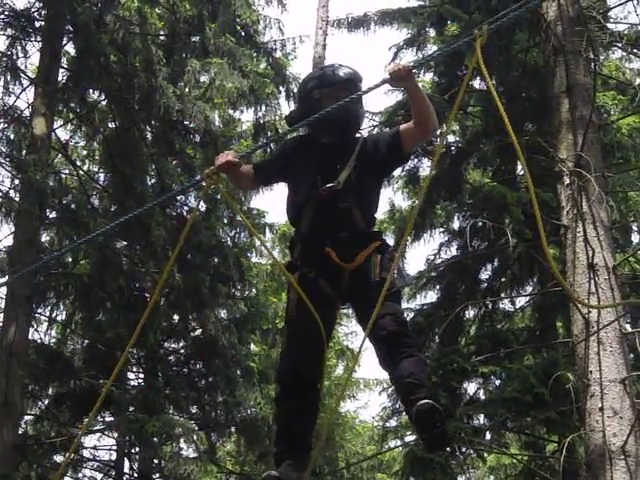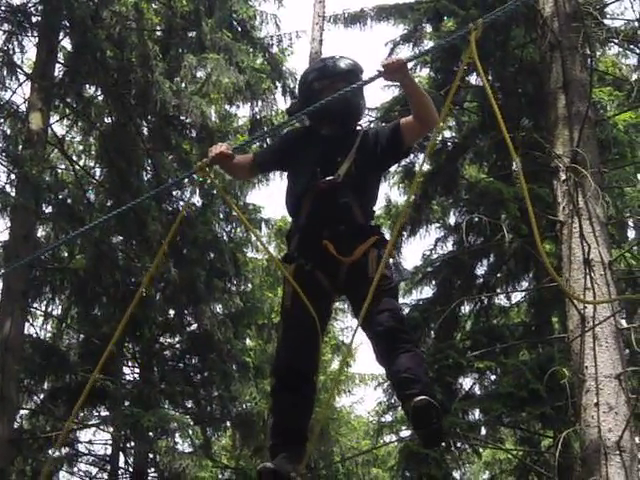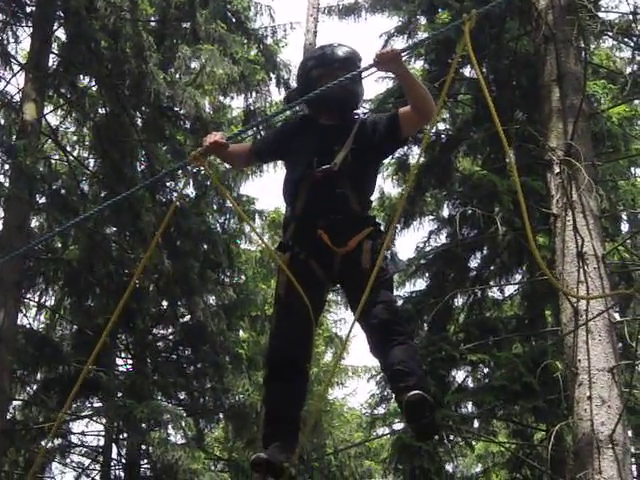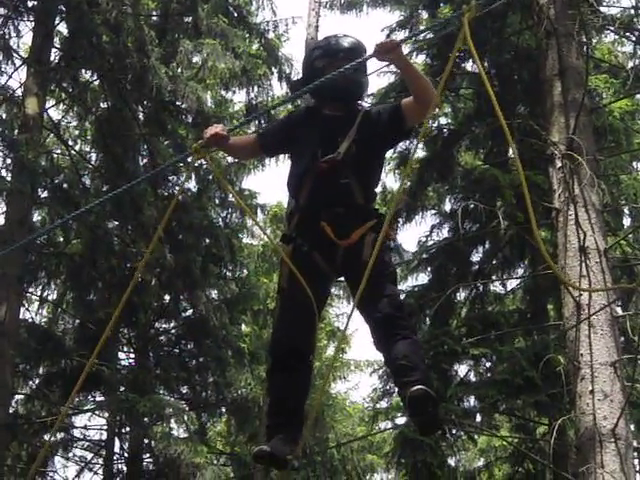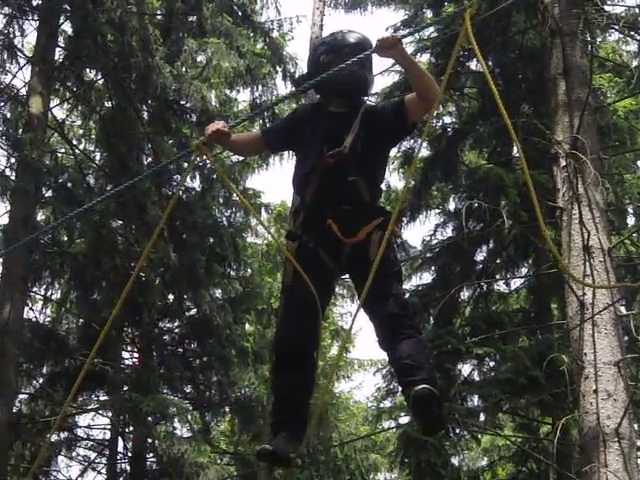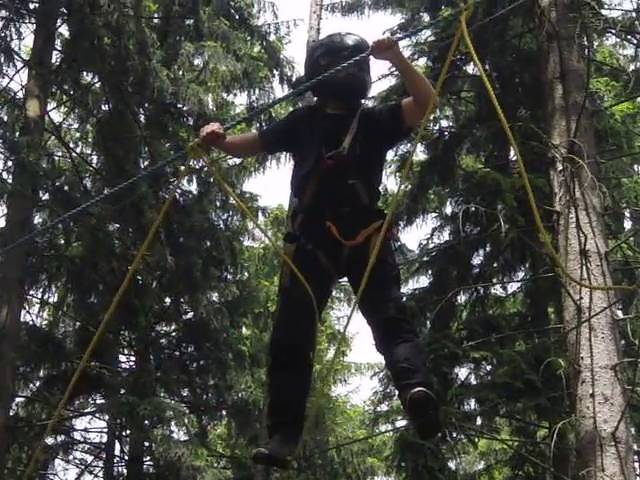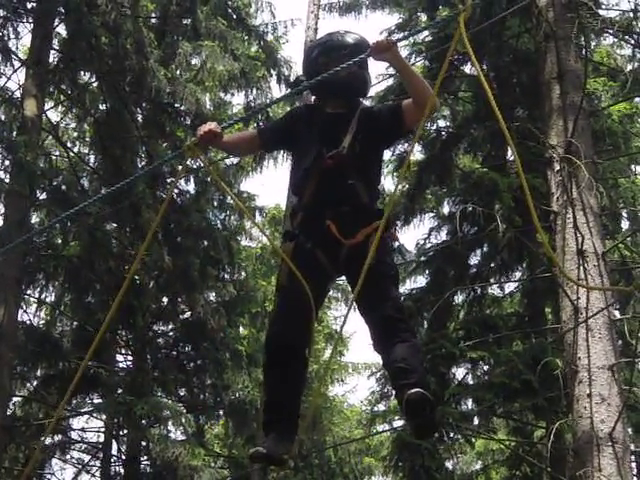
dt=0.4s
person 1, frame 1
left shoulder: (371, 147)
right shoulder: (298, 150)
left elbow: (425, 128)
right elbow: (250, 179)
left wrist: (410, 86)
right wrist: (232, 168)
left hip: (365, 260)
right hip: (312, 266)
left knee: (391, 332)
right knee: (299, 362)
person 1, frame 2
left shoulder: (372, 141)
right shoulder: (298, 142)
left elbow: (426, 122)
right elbow: (248, 167)
left wrist: (405, 80)
right wrist: (226, 159)
left hip: (362, 254)
right hip: (309, 259)
left knee: (389, 328)
right knee: (295, 354)
person 1, frame 3
left shoulder: (370, 129)
right shoulder: (296, 131)
left elbow: (424, 113)
right elbow: (246, 156)
left wrist: (400, 70)
right wrist: (220, 148)
left hip: (358, 245)
right hip: (304, 248)
left knee: (383, 320)
right knee: (288, 345)
right ankle: (278, 443)
person 1, frame 4
left shoulder: (374, 121)
right shoulder: (301, 122)
left elbow: (426, 103)
right elbow: (251, 146)
left wrist: (399, 61)
right wrist: (222, 140)
left hip: (361, 237)
right hip: (307, 240)
left knee: (388, 314)
right knee: (291, 337)
right ankle: (282, 436)
person 1, frame 5
left shoulder: (378, 117)
right shoulder: (306, 119)
left elbow: (430, 99)
right elbow: (256, 143)
left wrist: (401, 56)
right wrist: (225, 137)
left hip: (367, 235)
right hip: (313, 238)
left knee: (393, 313)
right knee: (295, 335)
right ankle: (286, 434)
person 1, frame 6
left shoulder: (375, 119)
right shoulder: (303, 121)
left elbow: (426, 103)
right elbow: (253, 144)
left wrist: (397, 59)
right wrist: (220, 139)
left hip: (365, 236)
right hip: (311, 239)
left knee: (390, 316)
right knee: (291, 336)
right ankle: (282, 435)
person 1, frame 7
left shoulder: (374, 119)
right shoulder: (301, 120)
left elbow: (425, 104)
right elbow: (250, 142)
left wrist: (396, 60)
right wrist: (217, 138)
left hip: (363, 235)
right hip: (309, 238)
left knee: (388, 316)
right knee: (287, 334)
right ankle: (278, 434)
